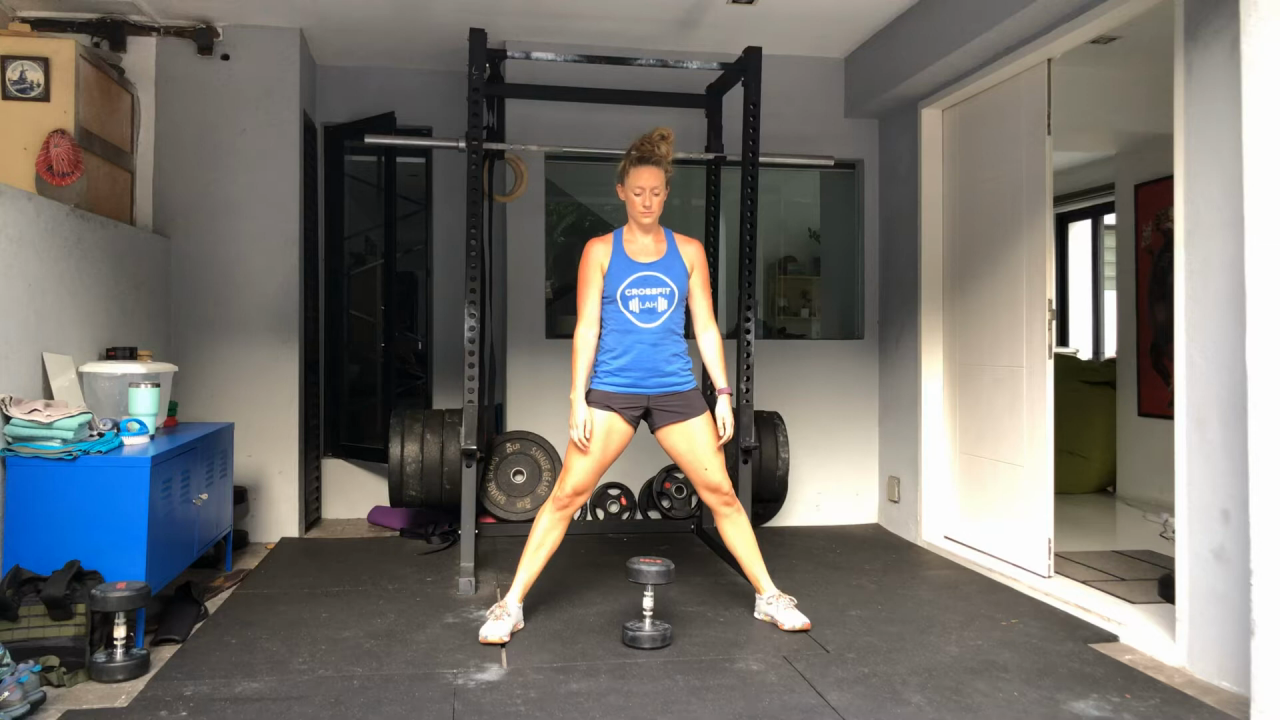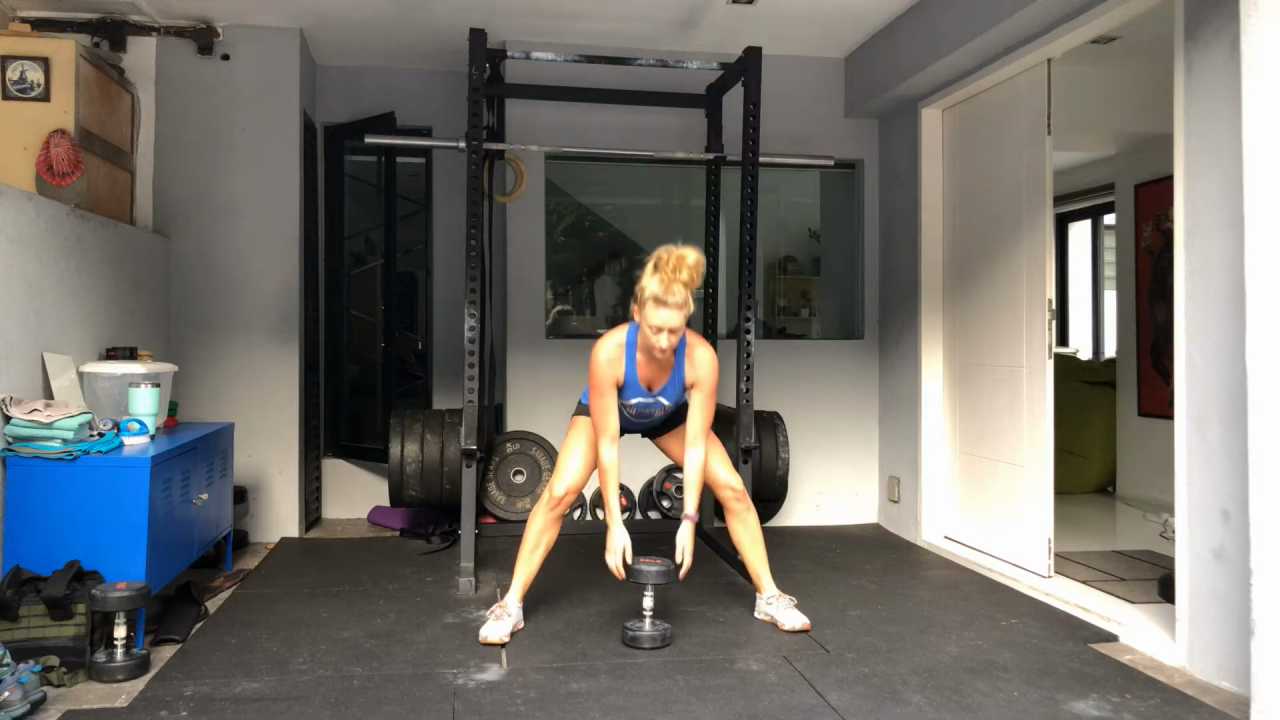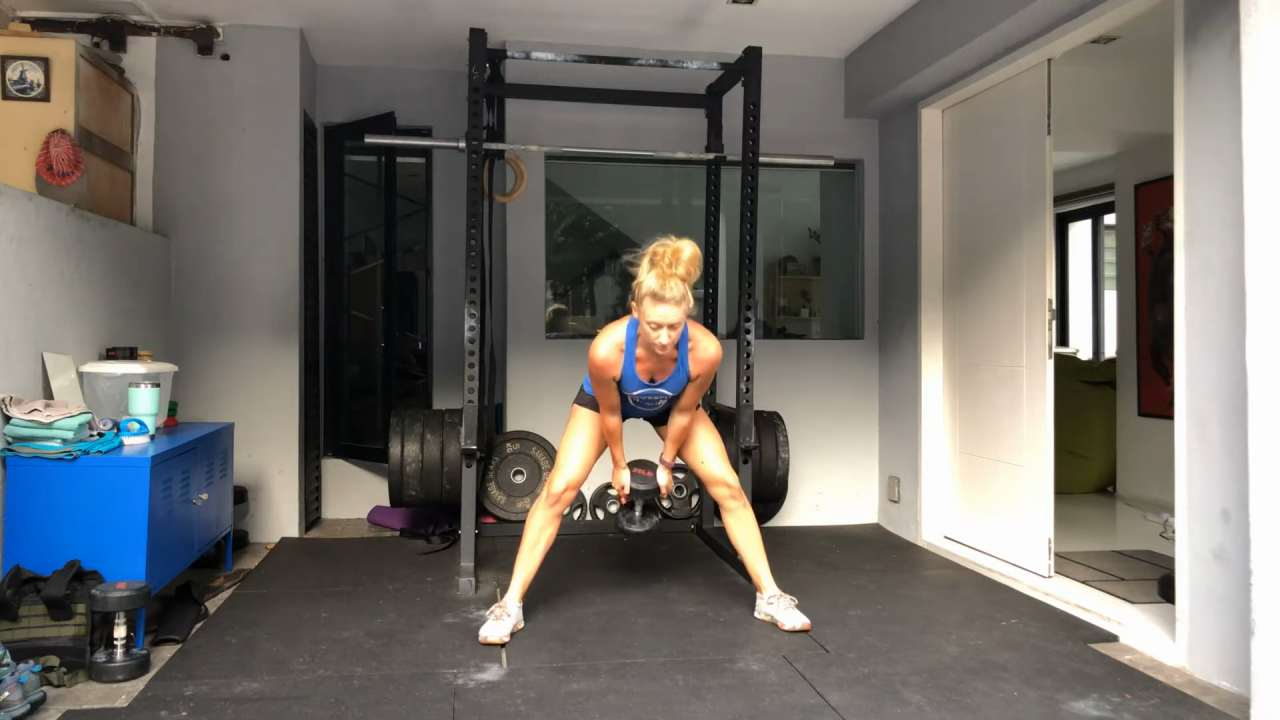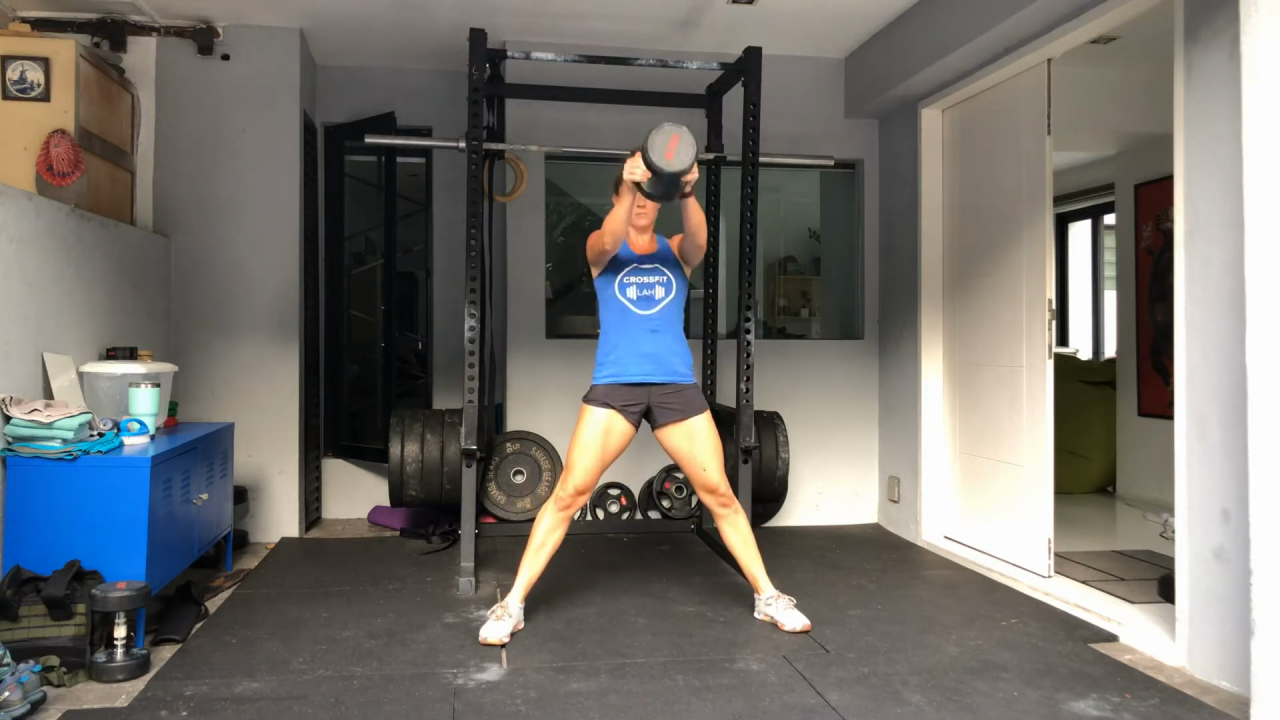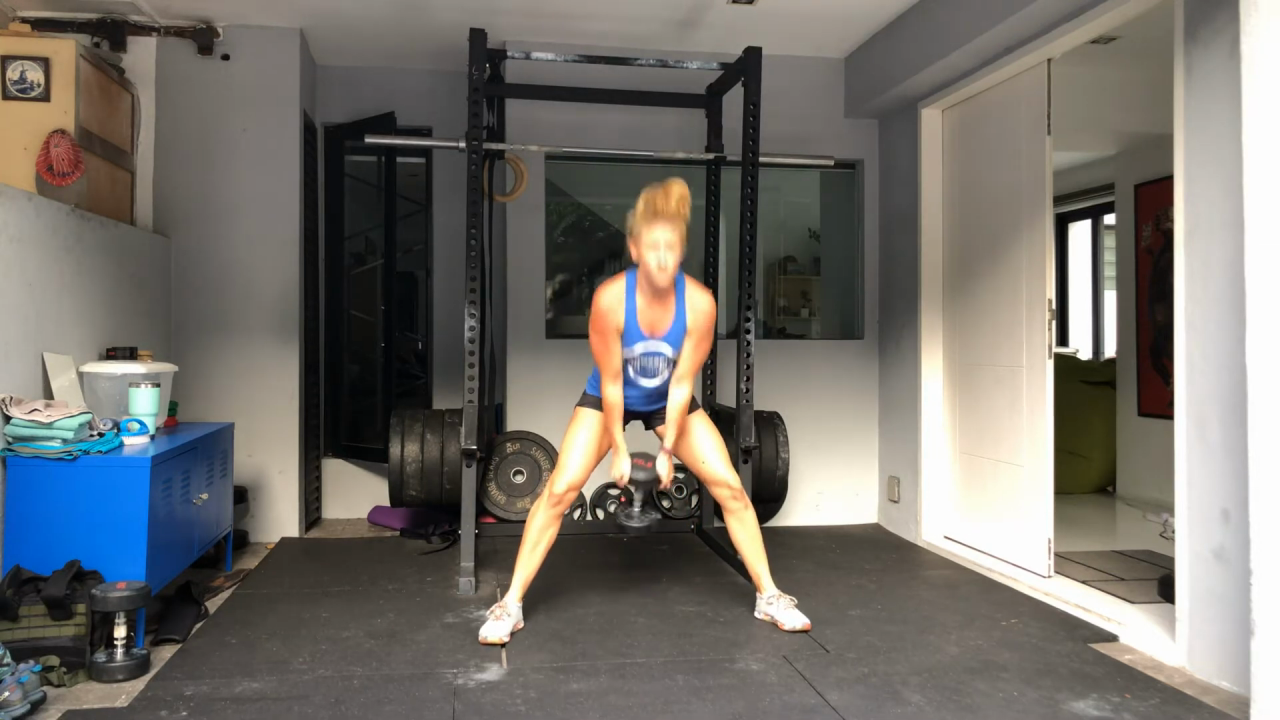
dt=1s
person 1, frame 1
left shoulder: (688, 250)
right shoulder: (600, 250)
left elbow: (705, 326)
right elbow: (587, 327)
left wrist: (723, 393)
right wrist: (577, 399)
left hip: (676, 391)
right hip: (613, 391)
left knee: (720, 493)
right knee: (567, 494)
left ankle: (768, 596)
right ankle: (511, 604)
person 1, frame 2
left shoulder: (701, 357)
right shoulder: (609, 351)
left elbow: (697, 443)
right elbow: (607, 443)
left wrist: (689, 519)
right wrist: (614, 524)
left hip: (669, 418)
right hip: (603, 415)
left knee: (732, 488)
right knee: (559, 493)
left ankle: (769, 597)
right ankle: (511, 605)
person 1, frame 3
left shoulder: (705, 349)
right shoulder: (607, 348)
left elbow: (683, 412)
right elbow: (610, 413)
left wrist: (666, 464)
right wrist: (619, 465)
left hip: (671, 405)
right hip: (603, 400)
left knee: (727, 486)
right knee: (559, 489)
left ankle: (769, 596)
right ankle: (511, 604)
person 1, frame 4
left shoulder: (675, 250)
right shoulder: (602, 248)
left elbow: (699, 241)
right elbow: (610, 240)
left wrist: (687, 194)
right wrist: (628, 187)
left hip: (675, 385)
right hip: (615, 385)
left knee: (719, 495)
right knee: (568, 495)
left ankle: (768, 596)
right ankle: (512, 604)
person 1, frame 5
left shoulder: (699, 302)
right shoulder: (610, 299)
left elbow: (683, 383)
right elbow: (610, 383)
left wrist: (668, 449)
right wrist: (617, 447)
left hip: (669, 403)
right hip: (607, 400)
left knee: (730, 488)
right knee: (559, 491)
left ankle: (769, 596)
right ankle: (511, 604)
